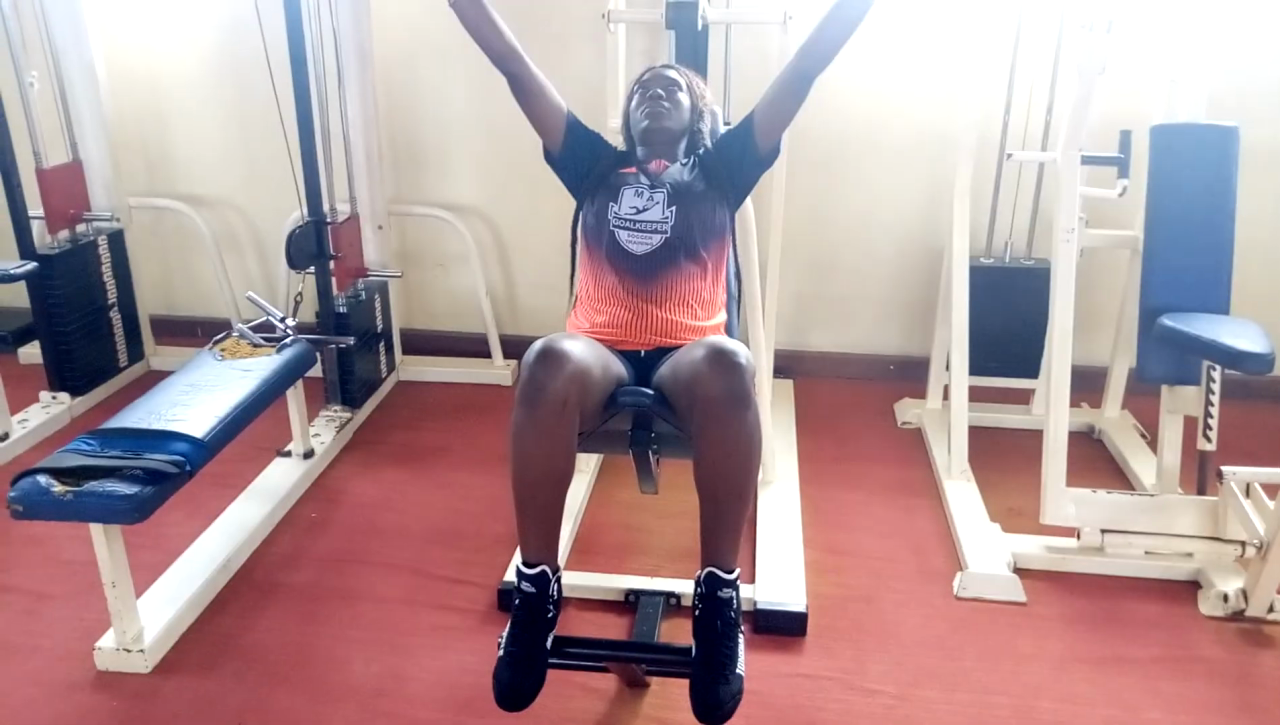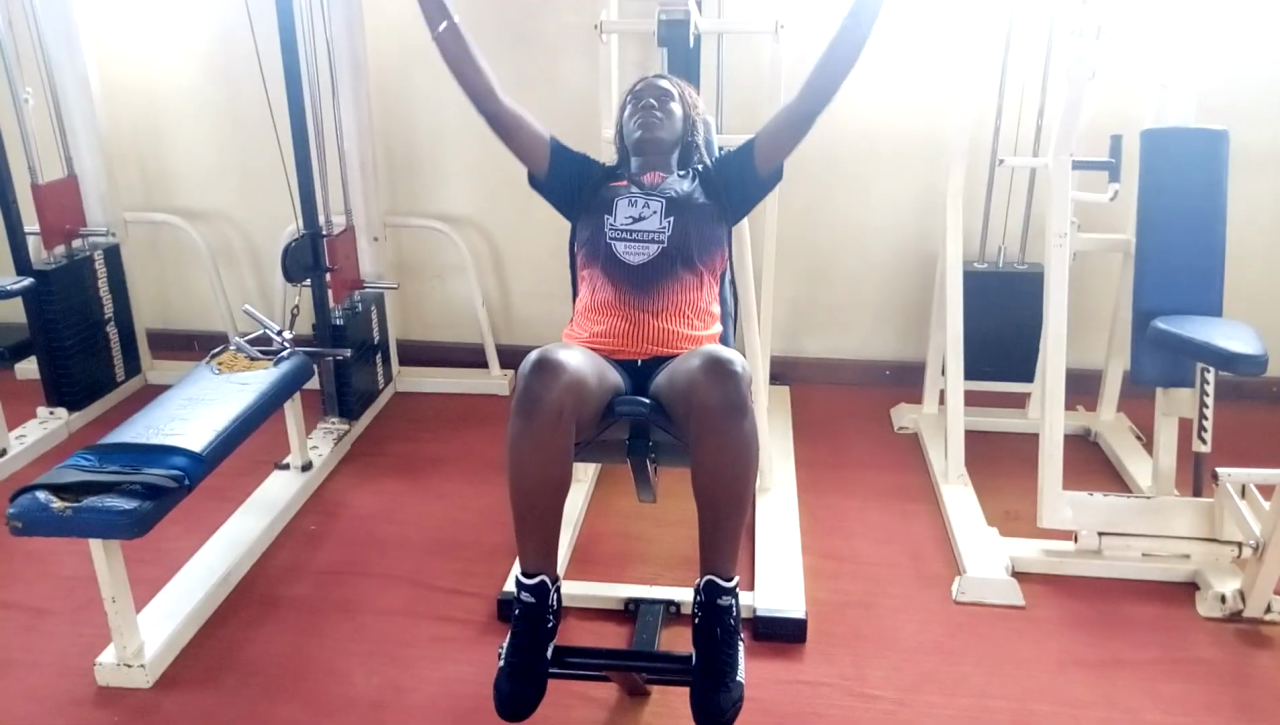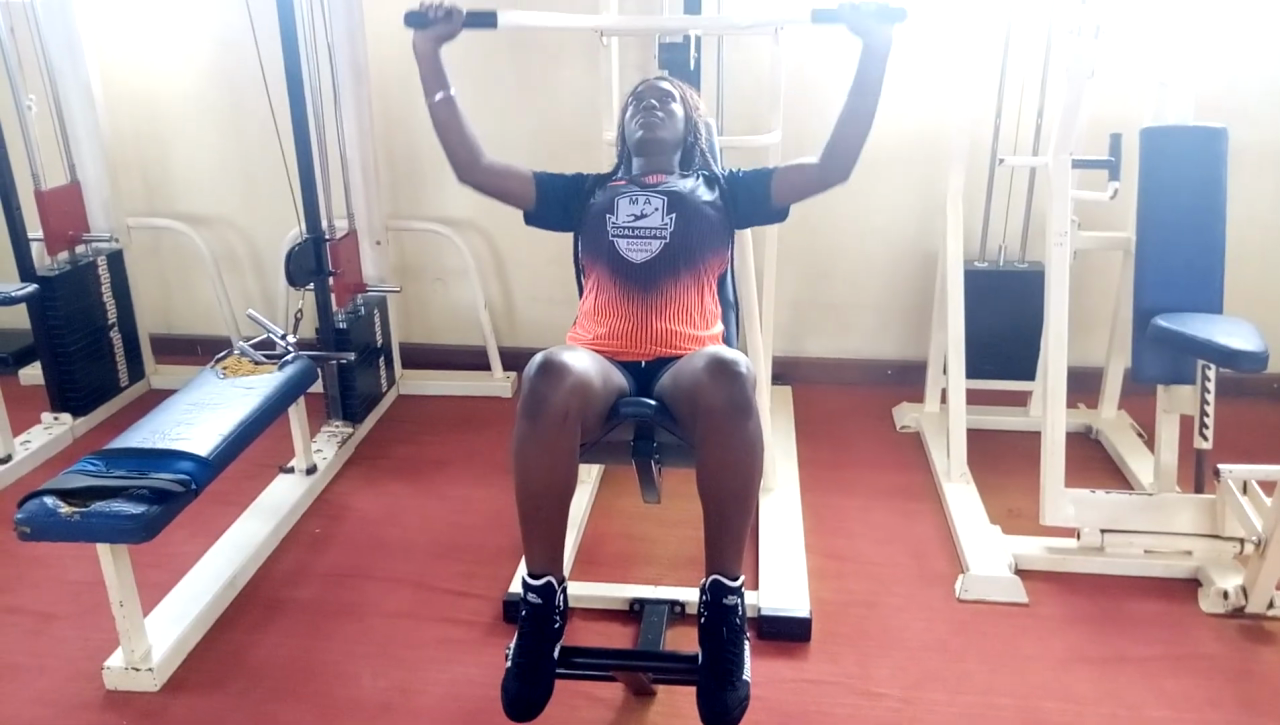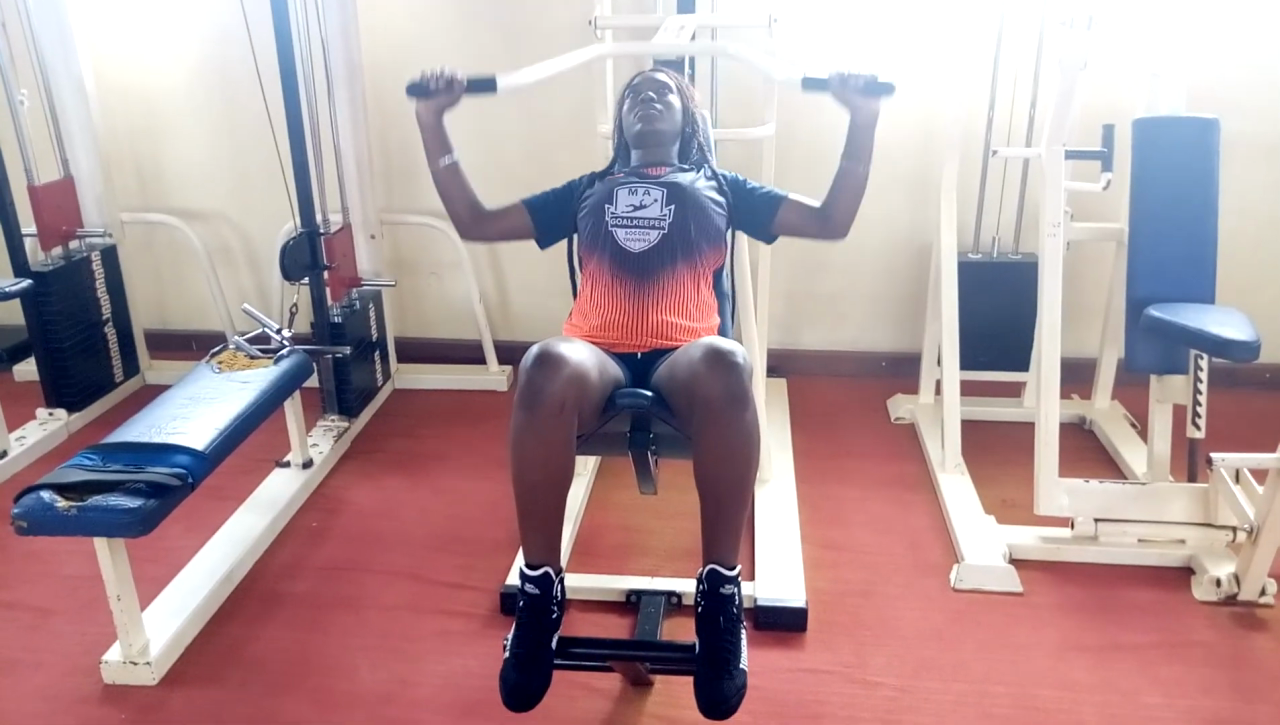
dt=0.3s
person 1, frame 1
left shoulder: (719, 171)
right shoulder: (594, 168)
left elbow: (805, 70)
right elbow: (512, 65)
left hip: (687, 352)
right hip: (600, 351)
left knee: (727, 365)
right knee: (547, 362)
left ankle: (719, 594)
right ankle: (536, 588)
person 1, frame 2
left shoulder: (718, 185)
right shoulder: (585, 184)
left elbow: (810, 101)
right elbow: (491, 102)
left hip: (684, 363)
right hip: (596, 361)
left knee: (725, 374)
right knee: (543, 373)
left ankle: (718, 601)
right ankle: (537, 597)
person 1, frame 3
left shoulder: (721, 189)
right shoulder: (588, 192)
left elbow: (834, 167)
right elbow: (473, 169)
left hip: (687, 366)
right hip: (600, 364)
left knee: (729, 375)
right knee: (548, 375)
left ankle: (724, 601)
right ankle: (543, 598)
person 1, frame 4
left shoulder: (719, 186)
right shoulder: (587, 189)
left elbow: (833, 221)
right elbow: (474, 223)
left wrist: (863, 118)
right wrist: (432, 122)
left hip: (685, 354)
right hip: (598, 354)
left knee: (726, 365)
right knee: (545, 365)
left ankle: (720, 590)
right ankle: (540, 589)
